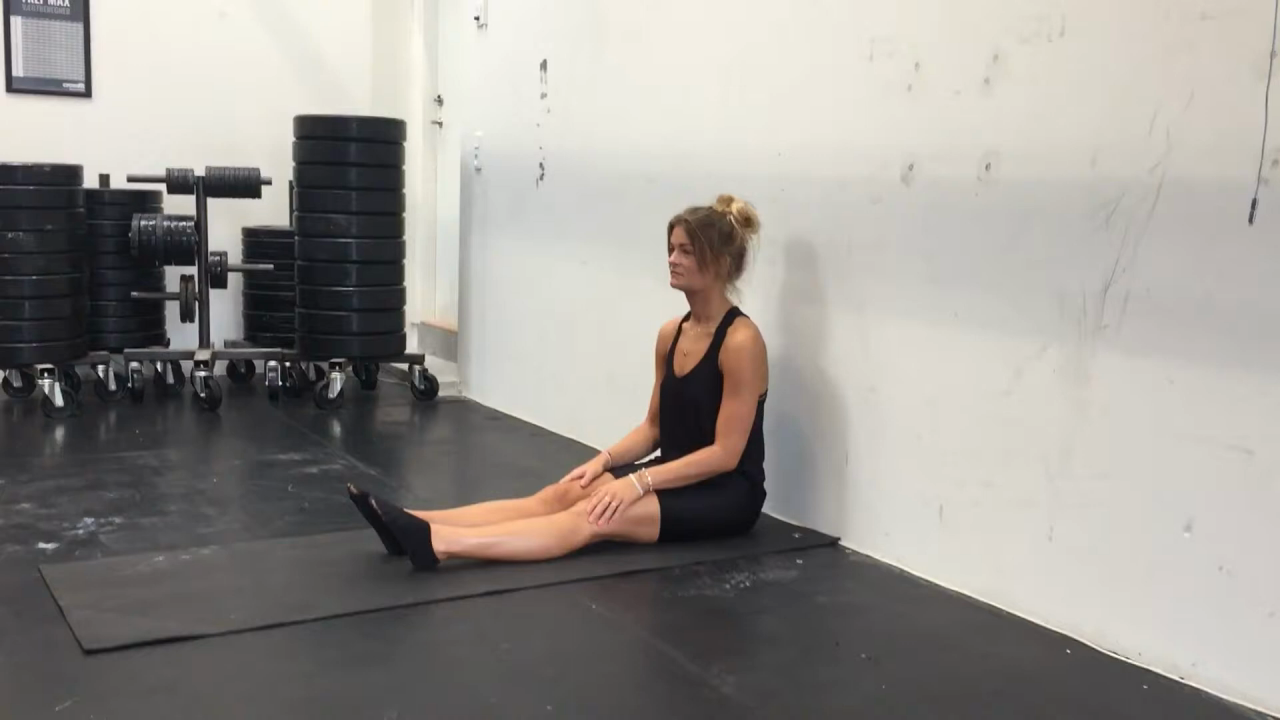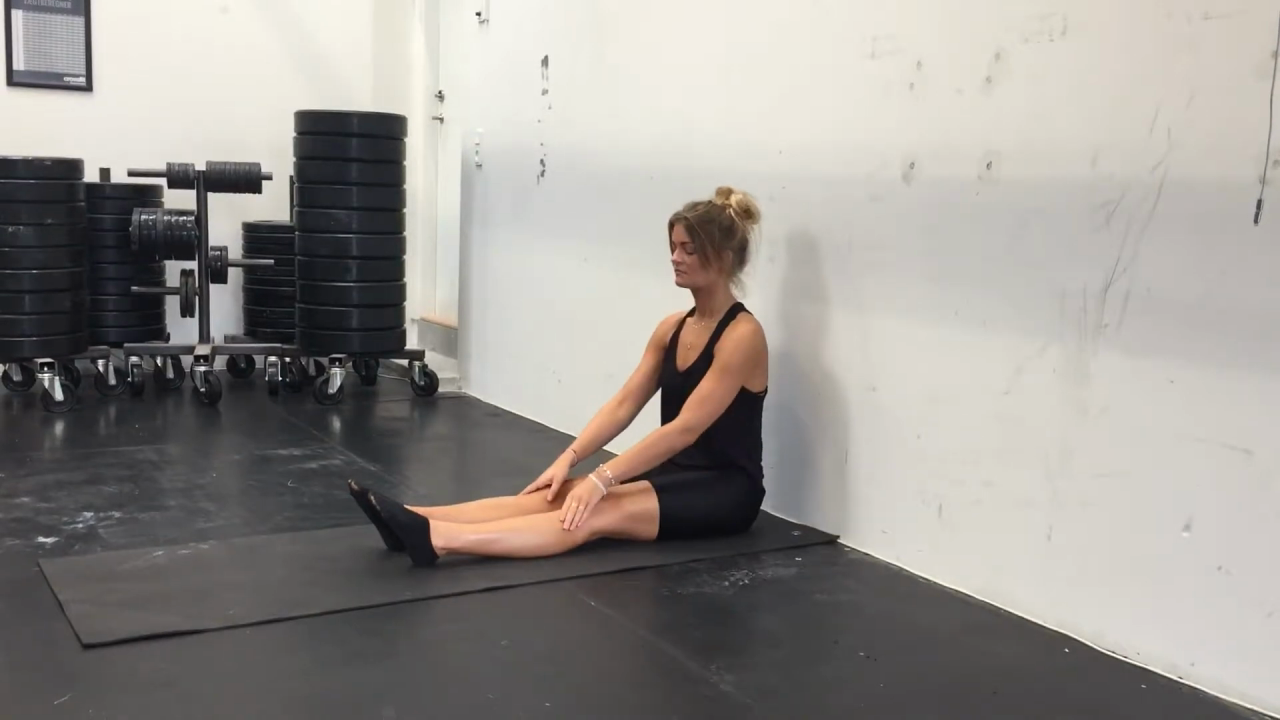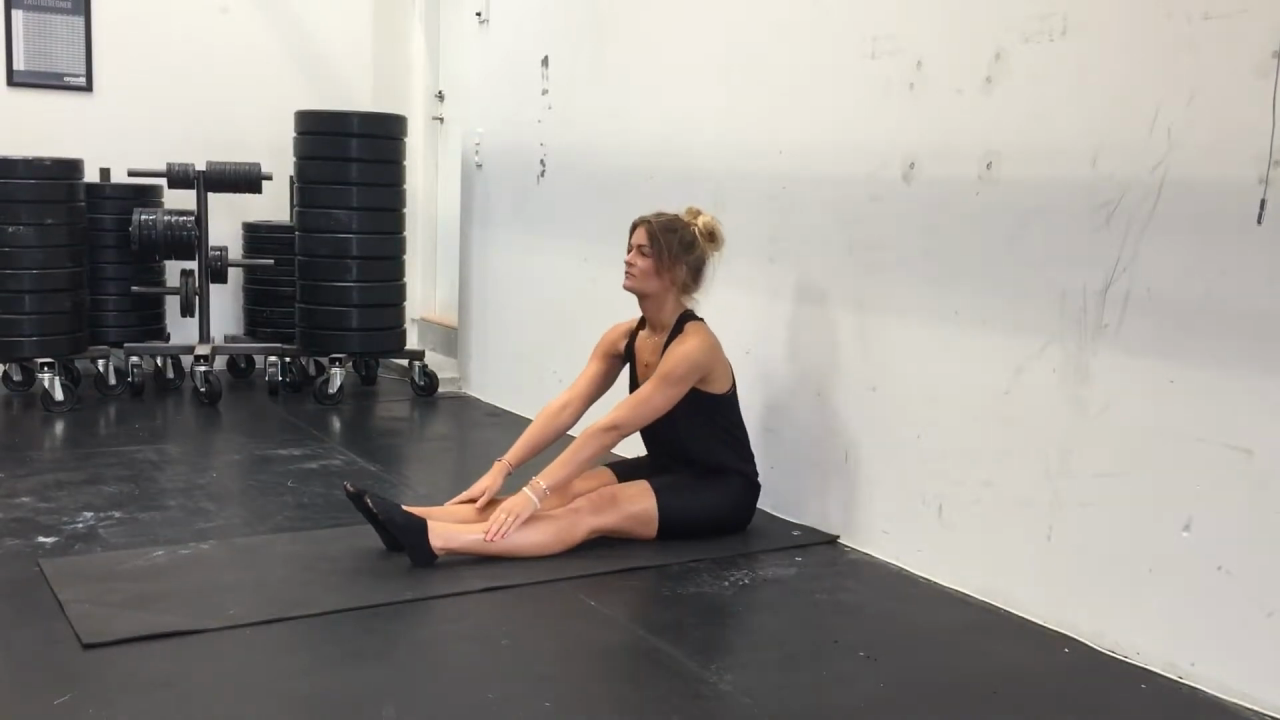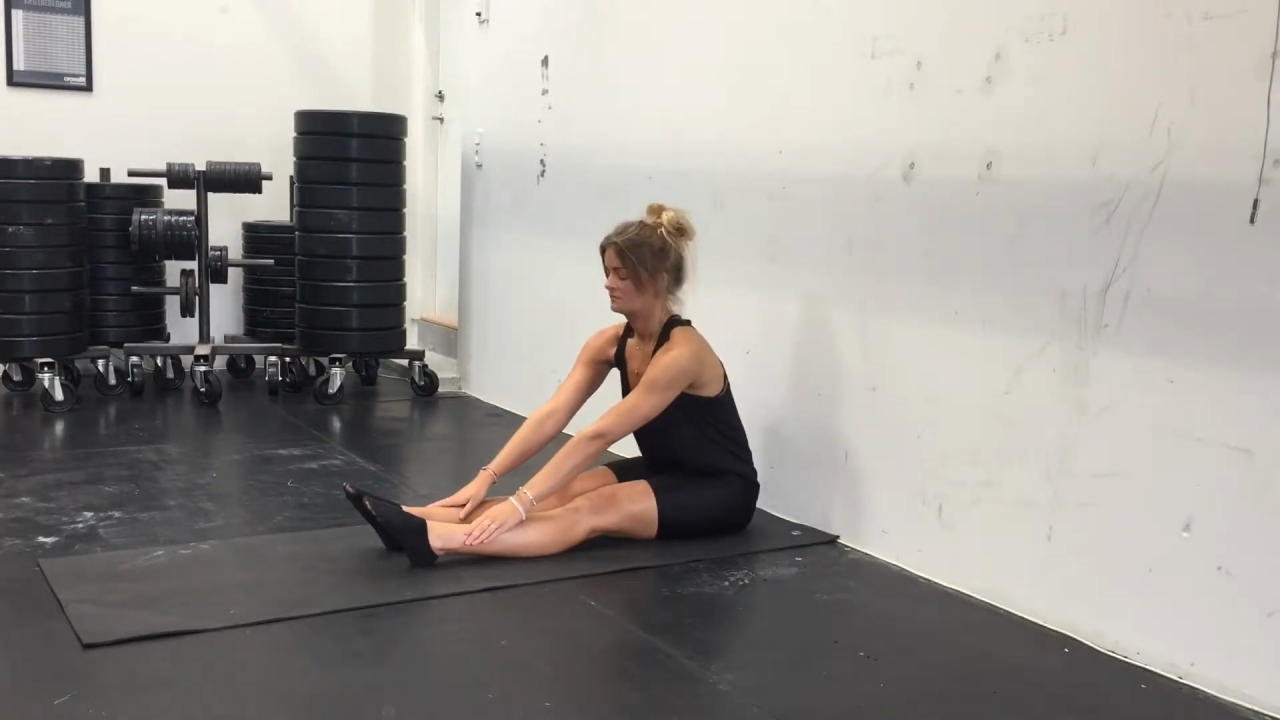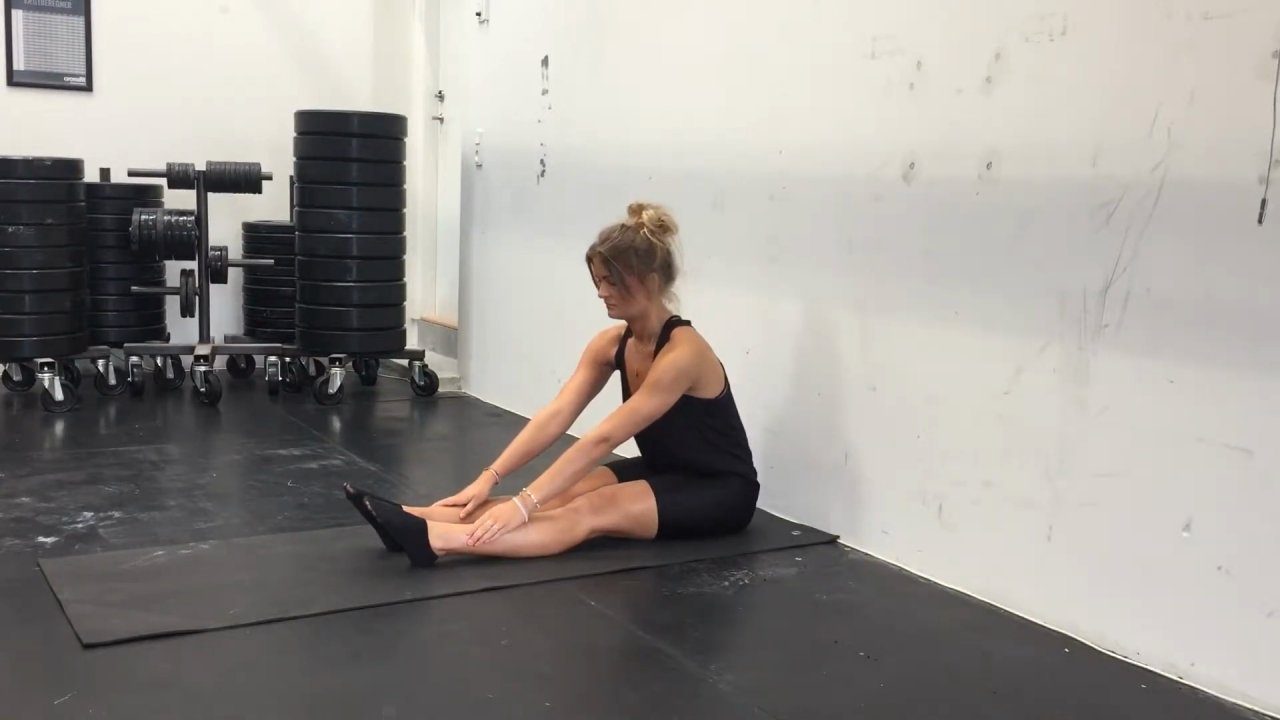
dt=1s
person 1, frame 1
left shoulder: (741, 341)
right shoulder: (671, 333)
left elbow: (725, 453)
left wrist: (639, 482)
right wrist: (605, 459)
left hip: (727, 493)
right hip: (677, 475)
left knee: (594, 515)
right knee: (563, 494)
left ankle: (436, 544)
right ankle: (425, 529)
person 1, frame 2
left shoulder: (742, 335)
right shoulder: (673, 327)
left elbow: (686, 428)
right elbow: (623, 405)
left wrist: (602, 479)
right wrist: (569, 458)
left hip: (726, 490)
right hip: (674, 471)
left knee: (598, 512)
right knee: (556, 496)
left ankle: (436, 539)
right ankle: (416, 521)
person 1, frame 3
left shoulder: (693, 346)
right shoulder: (625, 336)
left elbow: (611, 428)
right elbow: (566, 408)
left wrist: (535, 492)
right wrist: (501, 469)
left hip: (721, 490)
right hip: (665, 469)
left knee: (594, 510)
right knee: (565, 492)
left ankle: (434, 540)
right ankle: (412, 521)
person 1, frame 4
left shoulder: (682, 352)
right shoulder: (610, 341)
left elbow: (599, 435)
right elbow: (552, 415)
left wrist: (521, 502)
right wrist: (486, 477)
left hip: (720, 490)
right hip: (661, 469)
left knee: (590, 511)
right knee: (564, 492)
left ankle: (433, 539)
right ankle: (415, 521)
person 1, frame 5
left shoulder: (683, 352)
right shoulder: (611, 342)
left elbow: (603, 438)
right elbow: (554, 416)
left wrist: (525, 503)
right wrist: (489, 477)
left hip: (720, 490)
right hip: (661, 470)
left knee: (588, 512)
right knee: (564, 494)
left ankle: (433, 539)
right ankle: (419, 522)
